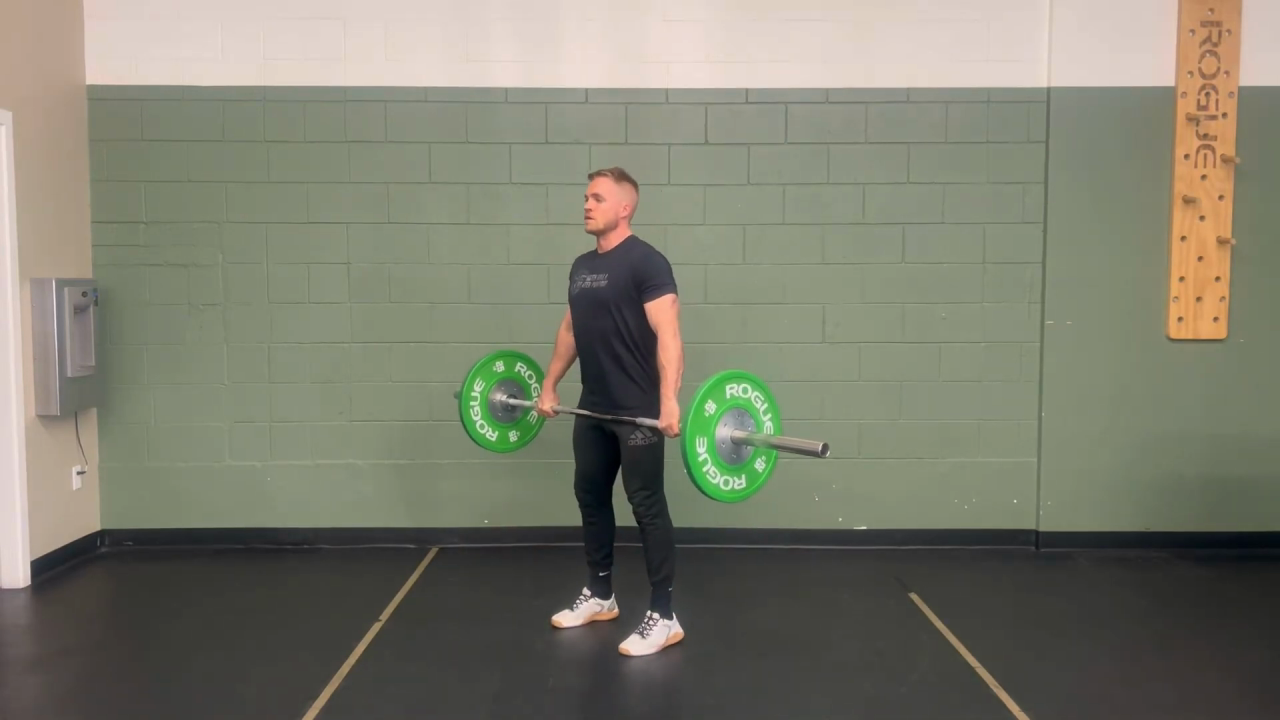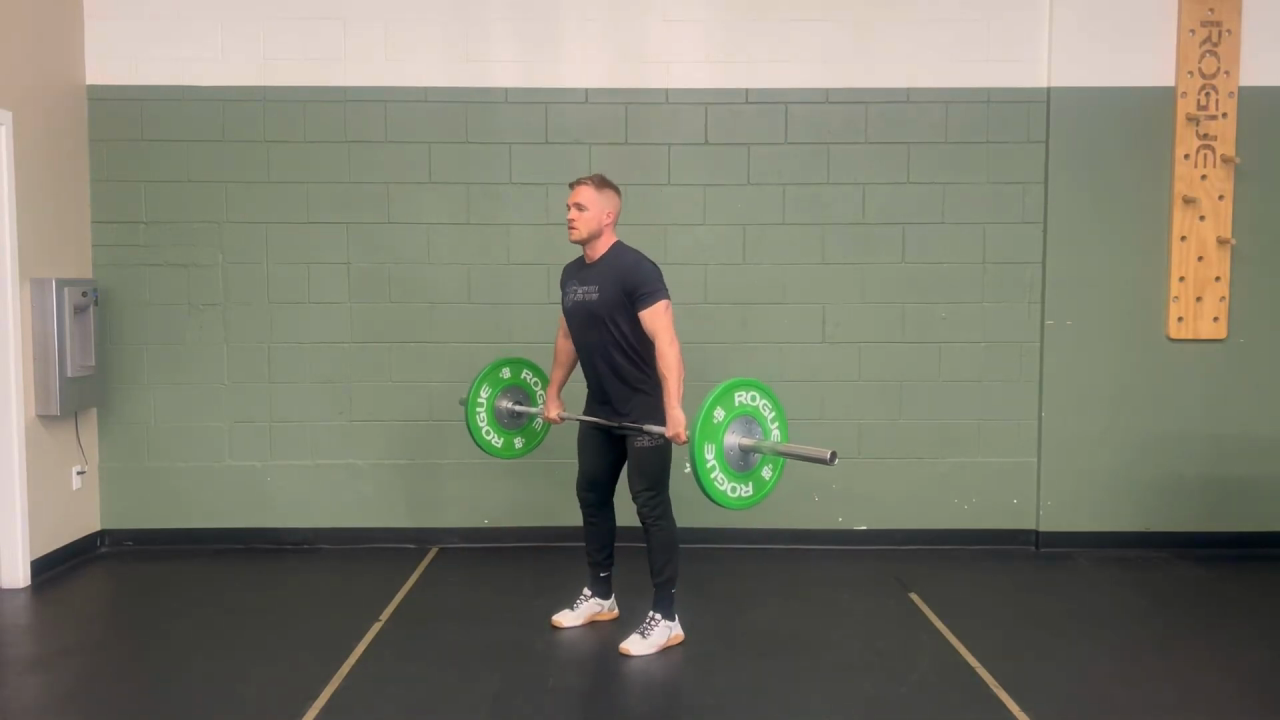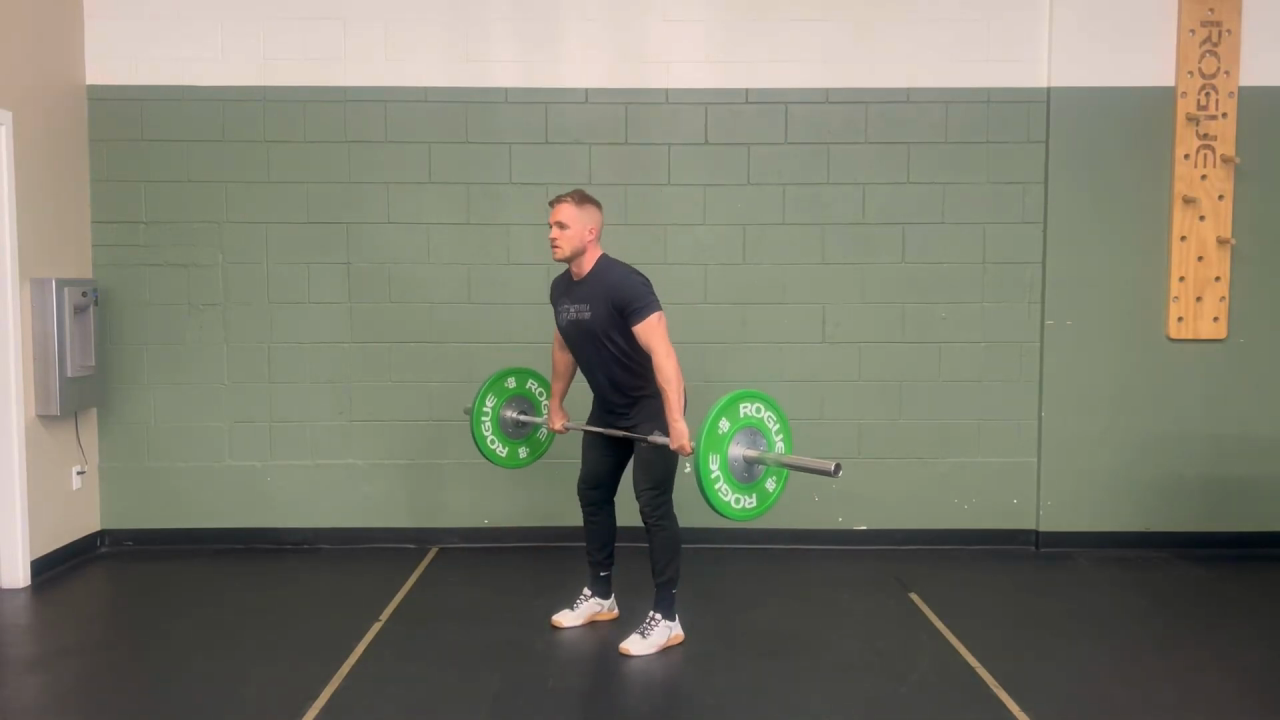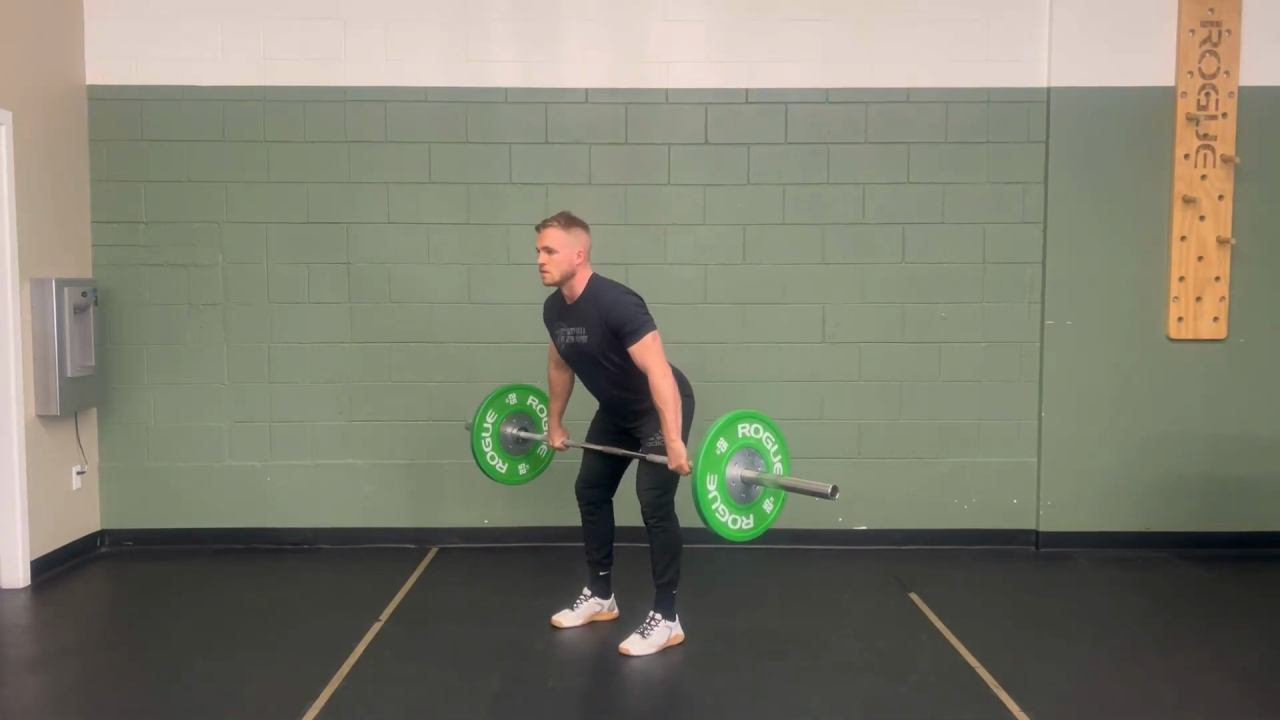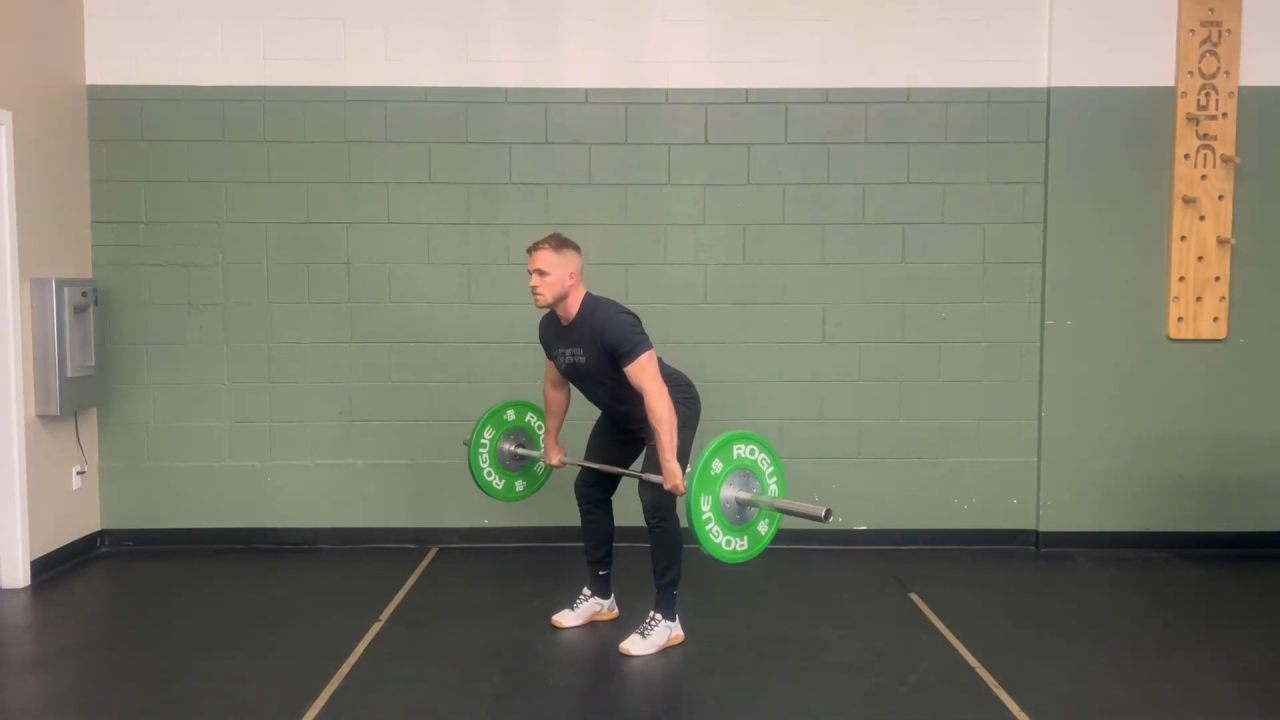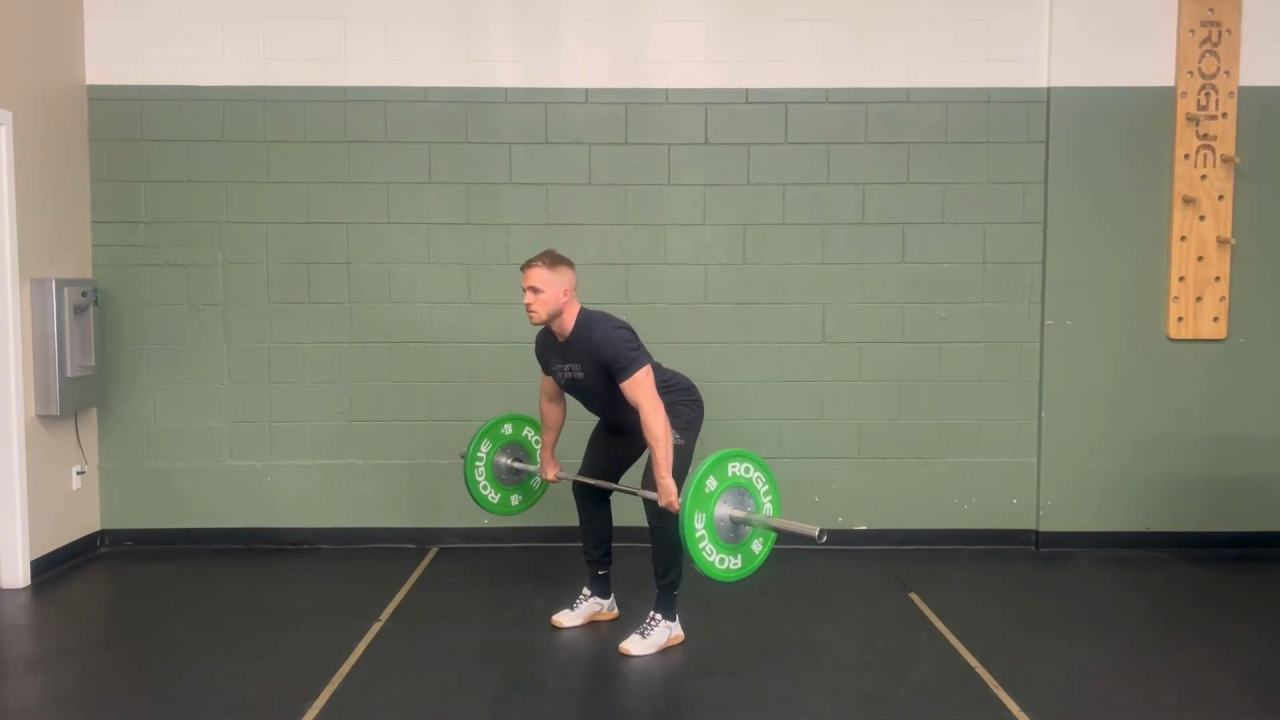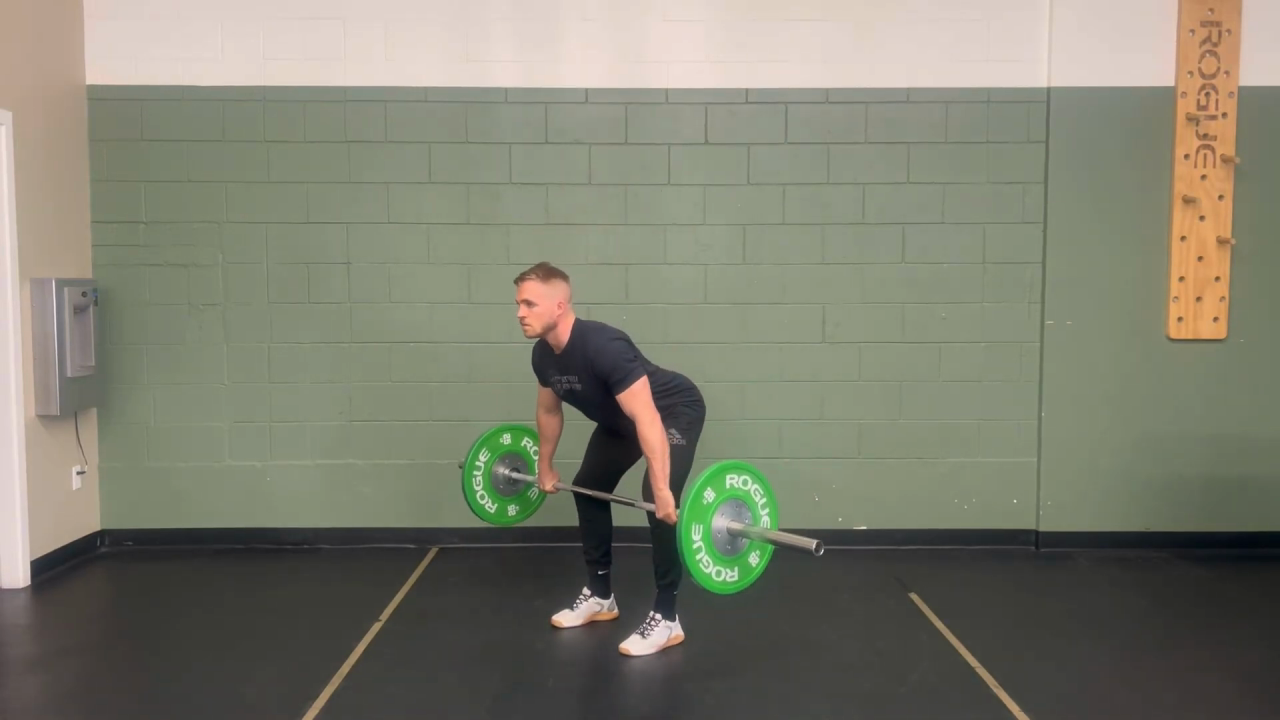
dt=0.2s
person 1, frame 1
left shoulder: (645, 262)
right shoulder: (582, 266)
left elbow: (667, 334)
right elbow: (569, 330)
left wrist: (669, 401)
right wrist: (549, 385)
left hip: (638, 410)
right hip: (594, 407)
left knee: (646, 505)
right knee: (590, 497)
left ankle: (664, 617)
right ankle: (599, 596)
person 1, frame 2
left shoulder: (634, 269)
right shoulder: (571, 274)
left elbow: (665, 341)
right elbow: (567, 337)
left wrist: (673, 409)
right wrist: (552, 393)
left hip: (644, 409)
right hip: (601, 408)
left knee: (650, 505)
right knee: (591, 495)
left ankle: (665, 618)
right ankle: (599, 596)
person 1, frame 3
left shoulder: (623, 283)
right shoulder: (560, 289)
left elbow: (662, 353)
right elbow: (564, 349)
left wrist: (676, 422)
right wrist: (556, 404)
left hip: (652, 407)
right hip: (609, 409)
left knee: (652, 503)
right knee: (592, 493)
left ankle: (665, 619)
right ankle: (599, 595)
person 1, frame 4
left shoulder: (615, 303)
right shoulder: (554, 309)
left elbow: (659, 372)
right elbow: (560, 367)
left wrist: (674, 441)
right wrist: (554, 422)
left hip: (660, 406)
right hip: (617, 410)
left knee: (654, 501)
right knee: (590, 490)
left ankle: (666, 619)
right ankle: (599, 596)
person 1, frame 5
left shoulder: (611, 322)
right shoulder: (550, 329)
left elbow: (655, 391)
right elbow: (556, 386)
left wrist: (670, 462)
right wrist: (551, 441)
left hip: (671, 406)
right hip: (620, 413)
left knee: (657, 500)
right knee: (590, 488)
left ankle: (666, 619)
right ankle: (599, 596)
person 1, frame 6
left shoulder: (607, 336)
right shoulder: (547, 344)
left elbow: (651, 408)
right elbow: (552, 400)
left wrist: (665, 479)
right wrist: (547, 456)
left hip: (674, 409)
right hip: (620, 416)
left knee: (658, 501)
right knee: (587, 487)
left ankle: (666, 618)
right ankle: (599, 596)
person 1, frame 7
left shoulder: (603, 347)
right shoulder: (544, 356)
left elbow: (647, 419)
right elbow: (549, 410)
left wrist: (662, 491)
right wrist: (545, 466)
left hip: (675, 411)
right hip: (620, 418)
left knee: (658, 503)
right knee: (587, 487)
left ankle: (666, 619)
right ankle: (599, 595)
